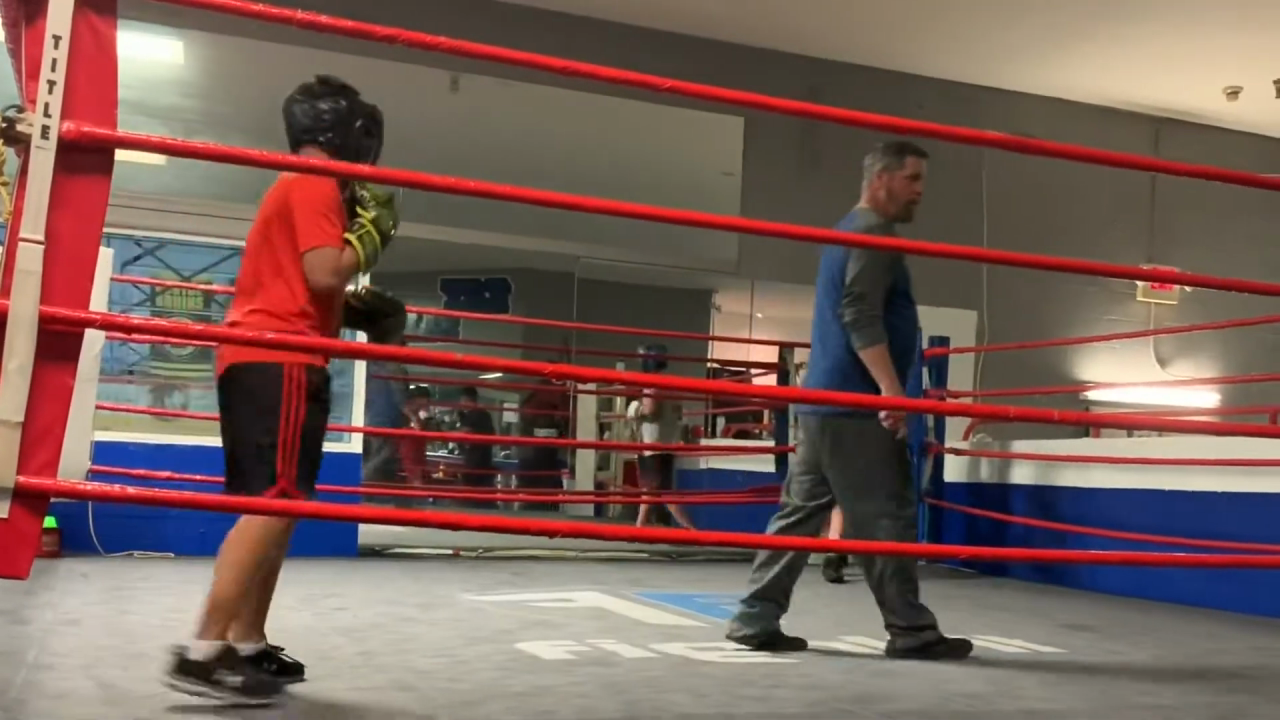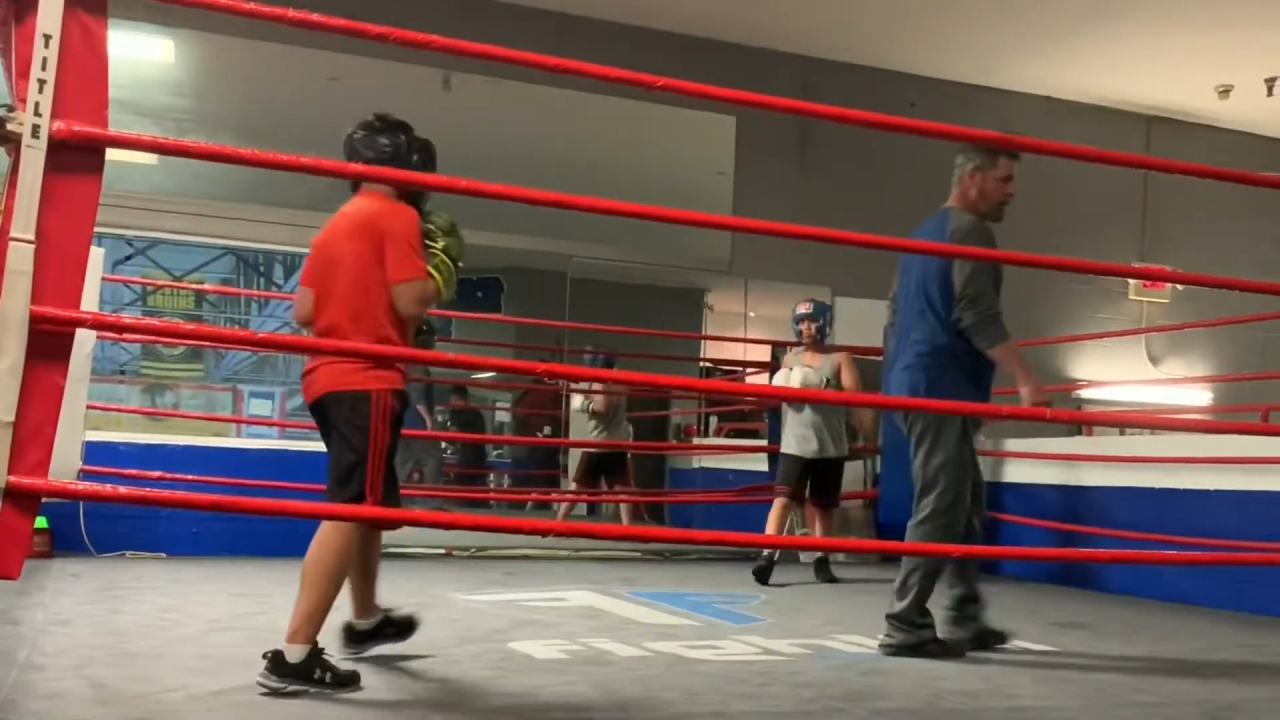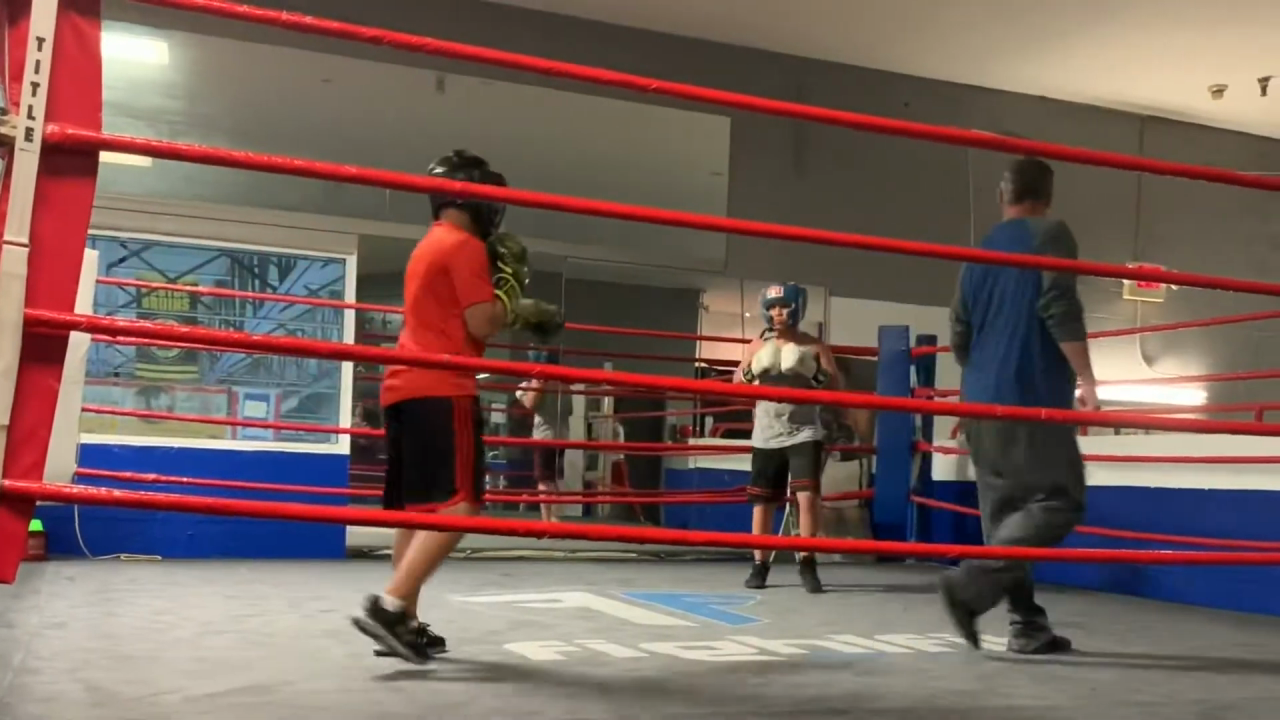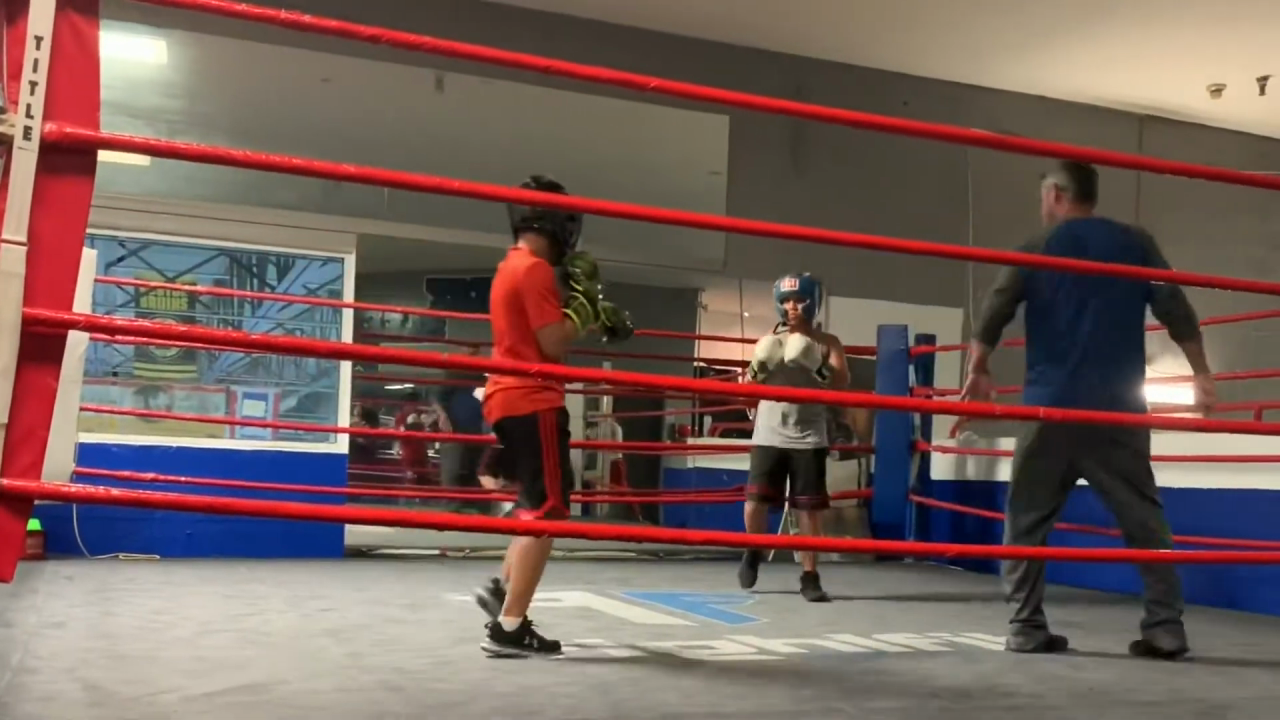
dt=0.4s
person 1, frame 1
left shoulder: (291, 190)
right shoulder: (314, 185)
right elbow: (324, 274)
left wrist: (355, 305)
right wrist: (371, 228)
left hip: (251, 356)
right hip: (277, 359)
left knee: (264, 501)
right knee: (276, 498)
left ankle: (244, 645)
right ankle: (207, 648)
person 1, frame 2
left shoulder: (335, 225)
right shoulder: (397, 217)
left elbow: (303, 312)
right elbow: (410, 302)
right wrist: (443, 258)
left hip: (327, 377)
right hip: (367, 380)
left knee: (365, 505)
right knee: (353, 510)
left ankle: (366, 619)
right ankle: (294, 656)
person 1, frame 3
left shoulder: (430, 246)
right shoulder: (466, 245)
right elbow: (481, 324)
left wrist: (528, 310)
right wrist: (510, 276)
left hip: (404, 387)
right hip: (440, 389)
left knee: (416, 507)
right knee: (461, 502)
left ankle: (404, 621)
right ankle: (391, 603)
person 1, frame 4
left shoulder: (512, 266)
right shoulder: (535, 269)
right elbow: (556, 343)
left wrist: (596, 311)
right wrist: (584, 295)
left hip: (509, 401)
right hip: (532, 403)
left knee: (539, 508)
right knee: (547, 511)
left ankle: (505, 586)
right ankle: (509, 627)
person 2, frame 1
left shoulder: (846, 232)
right shoulder: (875, 231)
right elbow: (862, 316)
right wrist: (890, 386)
left hip: (825, 397)
right hip: (853, 400)
left knee: (804, 508)
right knee: (885, 512)
left ankle: (755, 615)
right ankle: (910, 631)
person 2, frame 2
left shoulder: (923, 232)
right shoulder: (969, 231)
left elbow: (897, 315)
right elbow: (978, 316)
right wrist: (1026, 379)
left hip: (911, 384)
right hip: (944, 390)
left knee: (960, 506)
right knee: (940, 509)
left ankle: (967, 617)
right ankle: (906, 627)
person 2, frame 3
left shoulder: (979, 252)
right shoulder: (1052, 234)
left elbow: (959, 334)
right elbow: (1061, 310)
right wrist: (1086, 377)
left hip: (982, 399)
right hip: (1034, 397)
left knee: (1003, 511)
right knee: (1058, 502)
left ankle: (1028, 625)
right ankle: (972, 583)
person 2, frame 4
left shoulder: (1040, 246)
right shoulder: (1136, 243)
left elbow: (997, 306)
right elbow: (1175, 310)
left wrist: (977, 369)
right wrist: (1201, 373)
left hip: (1049, 404)
right hip: (1117, 405)
left knee: (1027, 517)
right knee: (1142, 515)
left ankle: (1026, 626)
right ankle: (1164, 626)
person 3, frame 1
right shoulder: (811, 370)
right elbow: (798, 397)
left hip: (840, 445)
right hip: (817, 445)
left knee: (834, 502)
left ankle: (833, 555)
person 3, frame 2
left shoulder: (840, 359)
right shoulder: (791, 359)
left elbow: (855, 395)
left wrist: (821, 387)
right wrist: (780, 391)
left hip: (831, 445)
right hip: (796, 444)
left knee: (824, 506)
right knee: (783, 499)
left ankle: (821, 560)
right ankle: (767, 558)
person 3, frame 3
left shoulder: (815, 346)
right shoulder: (759, 344)
left elbow: (836, 386)
right elbow: (737, 383)
left wrist: (813, 373)
right wrist: (753, 370)
left hip: (804, 432)
right hip: (767, 435)
left knee: (807, 495)
right knee: (763, 502)
left ankle: (807, 560)
right ankle: (760, 565)
person 3, frame 4
left shoulder: (828, 343)
right shoulder: (770, 341)
left elbow: (842, 385)
left wrist: (817, 366)
right wrist: (757, 367)
left hip: (809, 438)
right hip: (769, 436)
left knee: (809, 508)
right knee: (755, 504)
left ankle: (810, 576)
right ankle: (753, 550)
